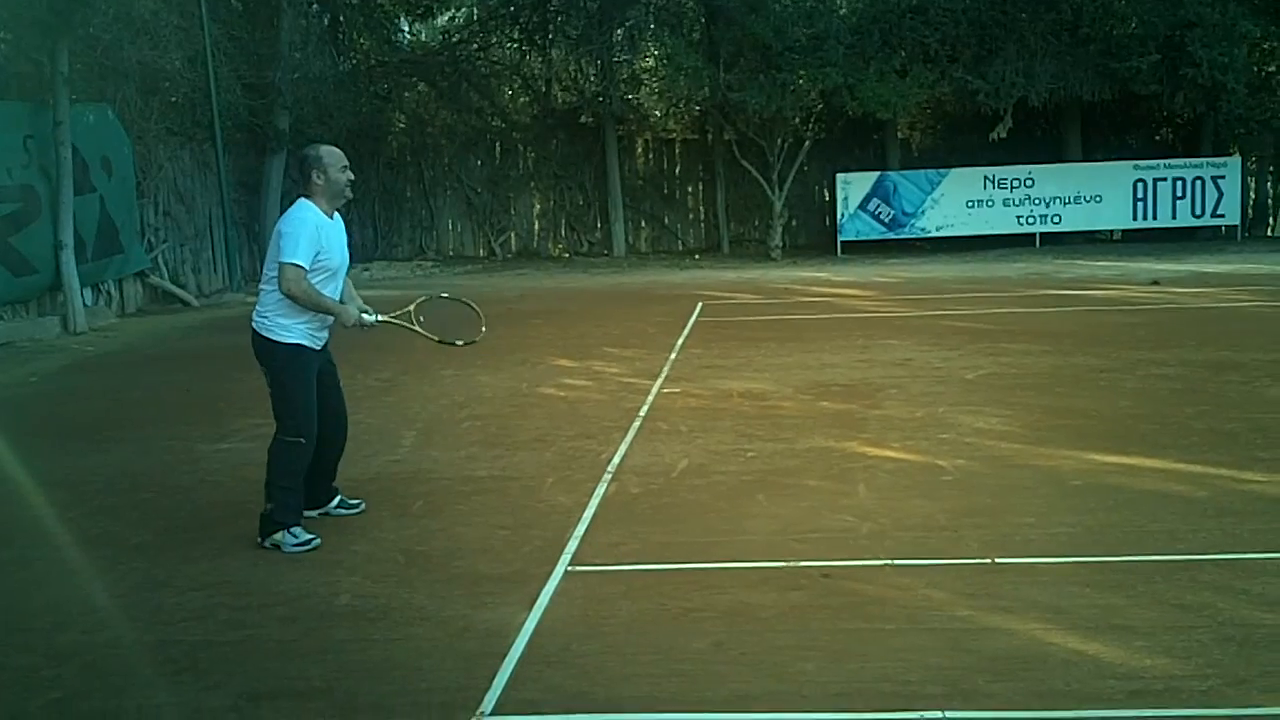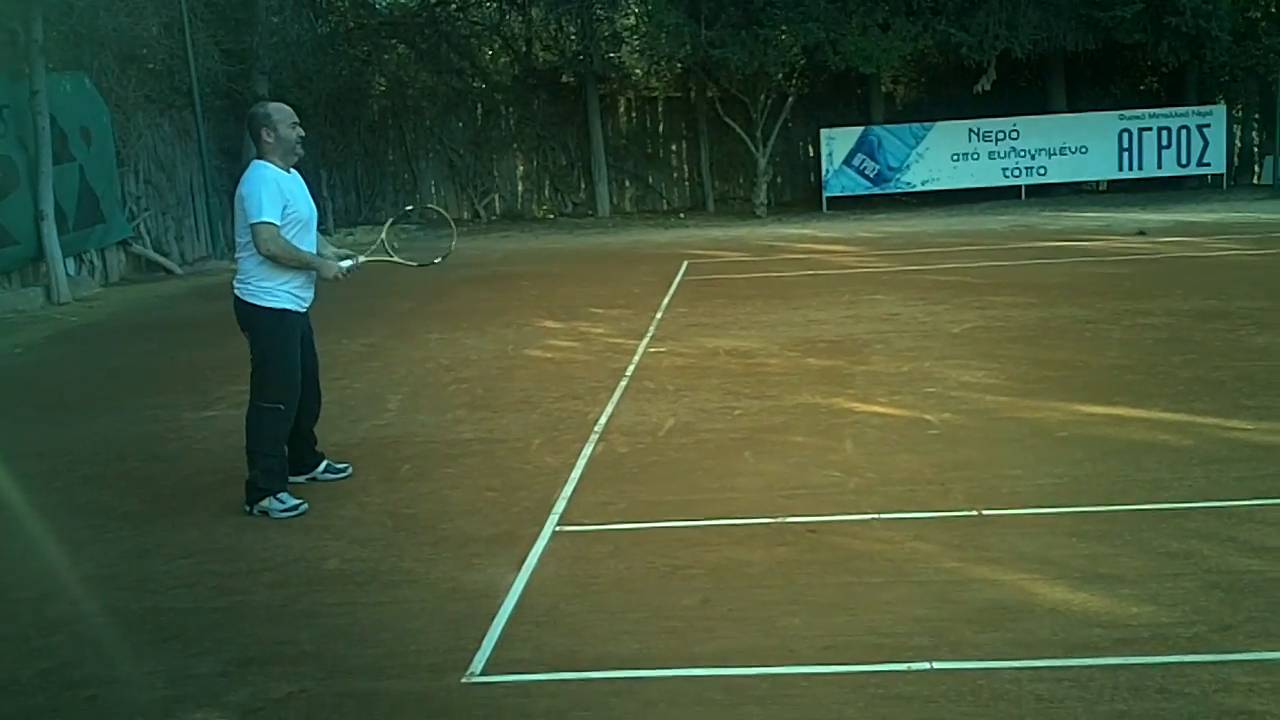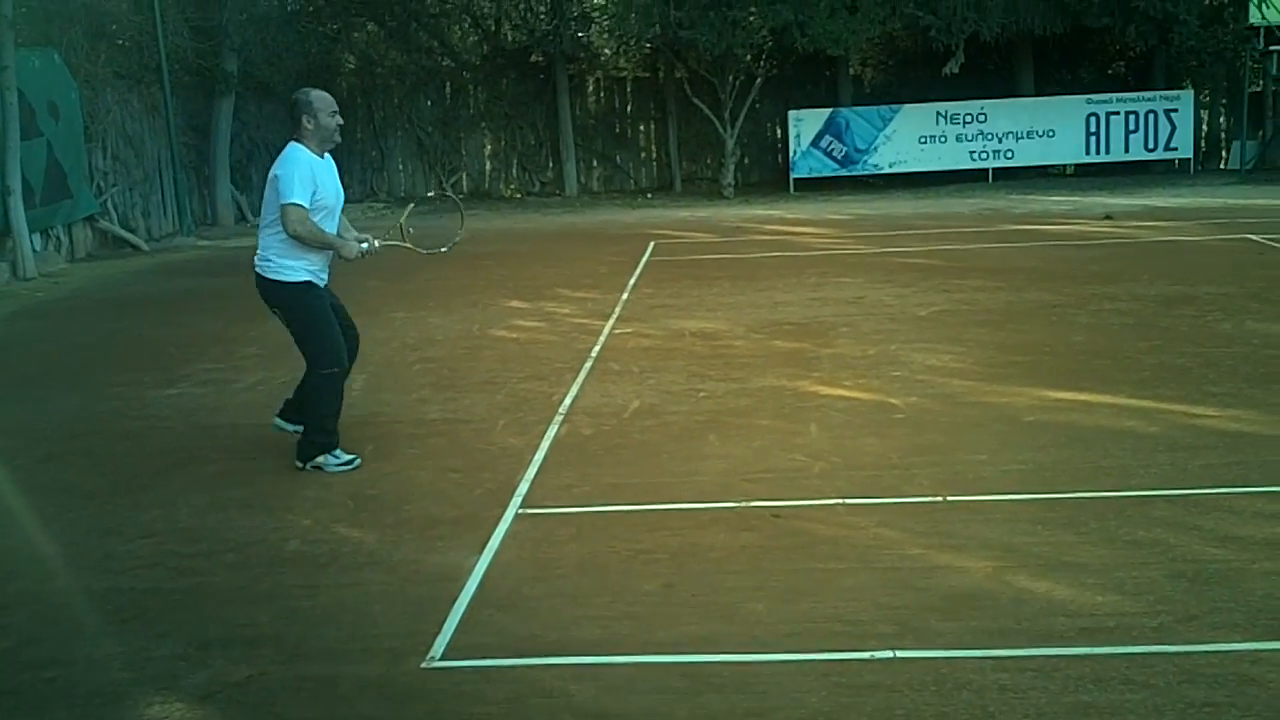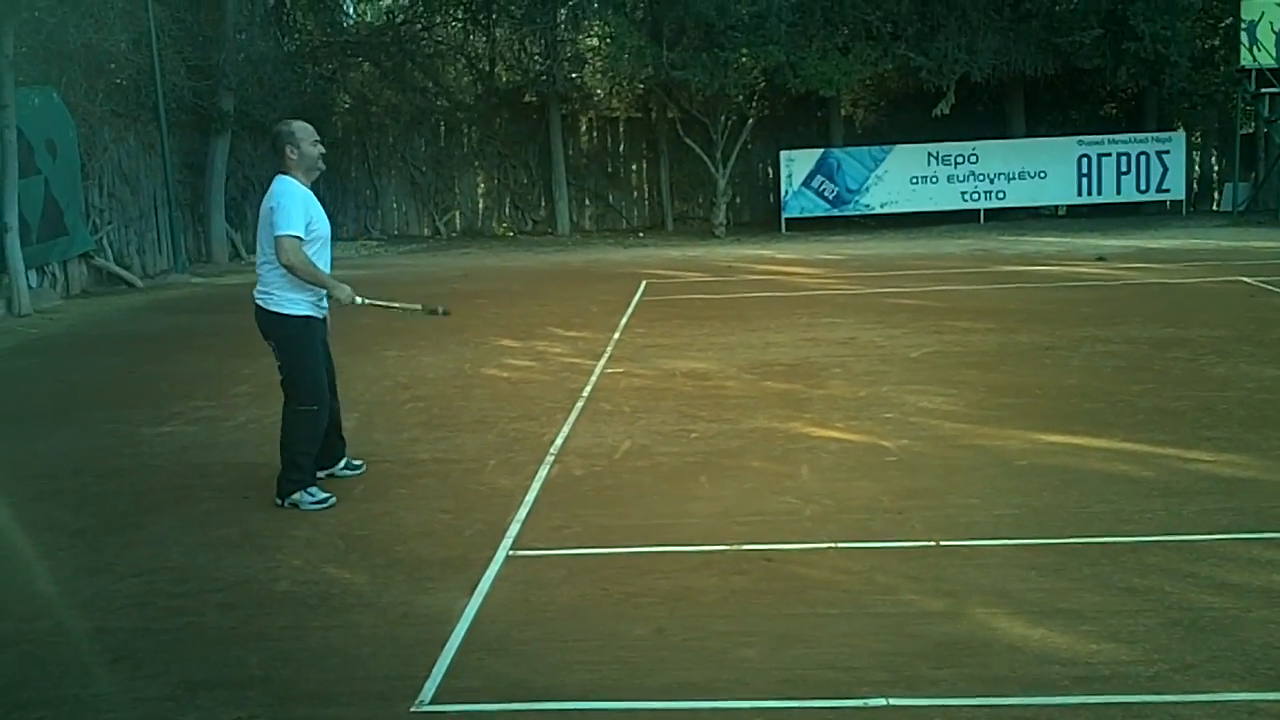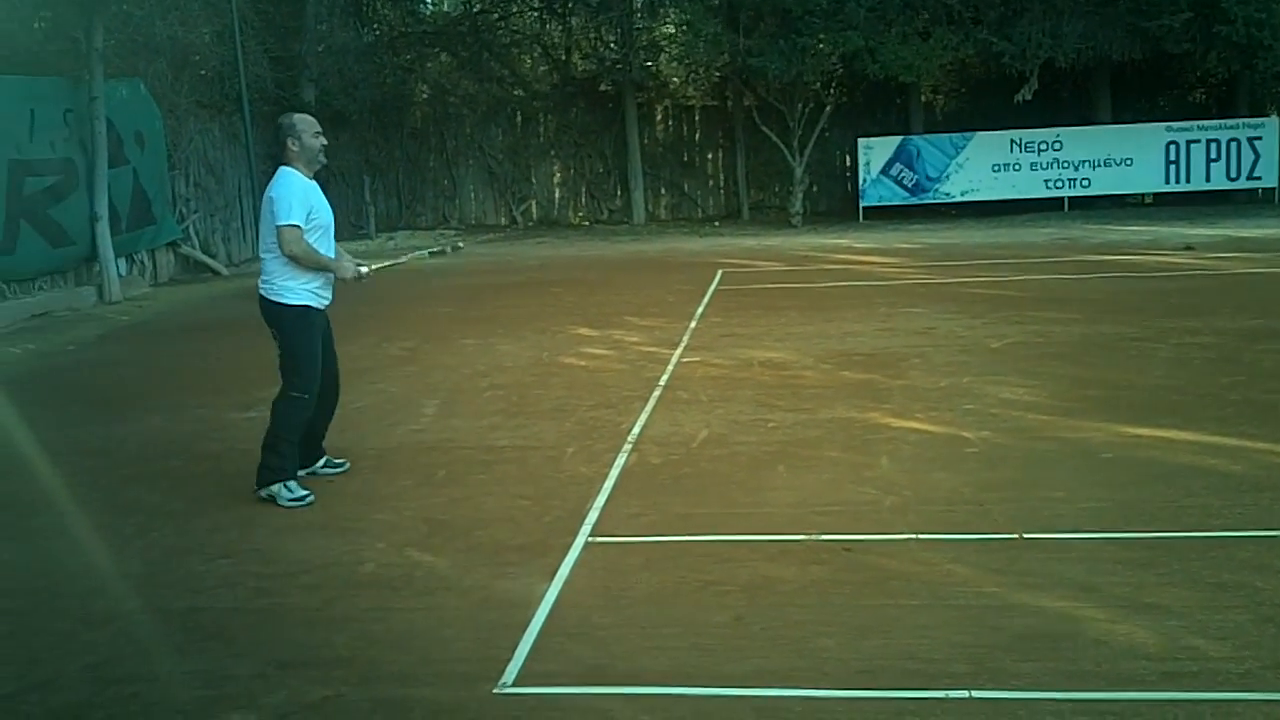
dt=1s
person 1, frame 1
left shoulder: (334, 220)
right shoulder: (304, 221)
right elbow: (292, 284)
left wrist: (355, 303)
right wrist: (338, 310)
left hip: (312, 341)
right hip: (283, 341)
left knee: (333, 423)
right knee: (297, 432)
left ankle: (319, 496)
right ankle: (278, 525)
person 1, frame 2
left shoulder: (291, 177)
right shoulder: (262, 180)
right elbow: (269, 244)
left wrist: (331, 253)
right wrist: (318, 265)
left hip: (292, 306)
right hip: (267, 308)
left knee: (306, 389)
right knee: (275, 398)
left ankle: (304, 462)
right ankle: (264, 491)
person 1, frame 3
left shoulder: (325, 160)
right shoulder: (297, 163)
left elbow: (330, 212)
right elbow: (295, 224)
left wrist: (353, 236)
right wrist: (339, 245)
left hip: (309, 278)
right hip: (287, 280)
left knee: (346, 342)
right knee: (329, 359)
left ankle: (298, 413)
right ankle: (316, 449)
person 1, frame 4
left shoulder: (299, 193)
right shoulder: (289, 195)
right elbow: (290, 256)
left wrist: (324, 295)
right wrist: (334, 286)
left hip: (303, 313)
right hip: (288, 315)
left knee: (324, 393)
right knee: (308, 399)
left ankle: (329, 459)
right ankle: (294, 486)
person 1, frame 5
left shoulder: (308, 185)
right shoulder: (289, 186)
right elbow: (292, 245)
left wrist: (345, 259)
right wrist: (336, 267)
left hip: (309, 304)
right hip: (290, 305)
left knee: (325, 384)
right knee: (299, 390)
left ankle: (307, 456)
right ankle: (274, 477)
